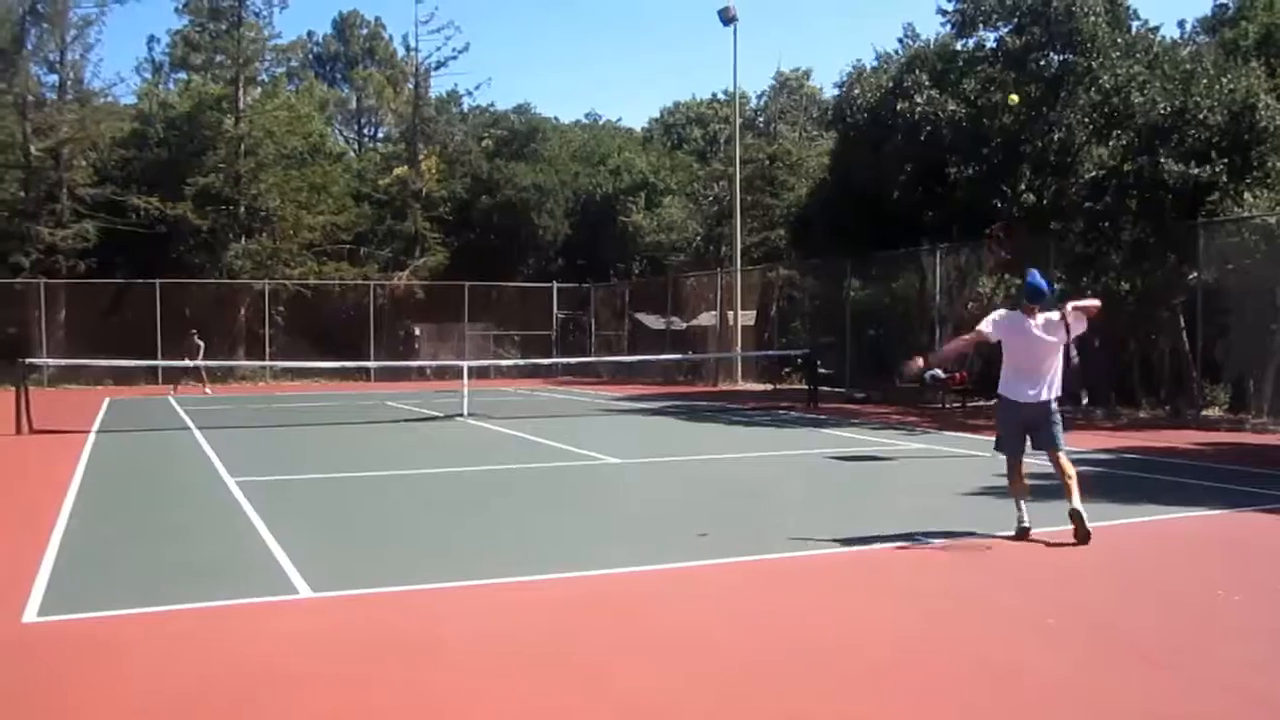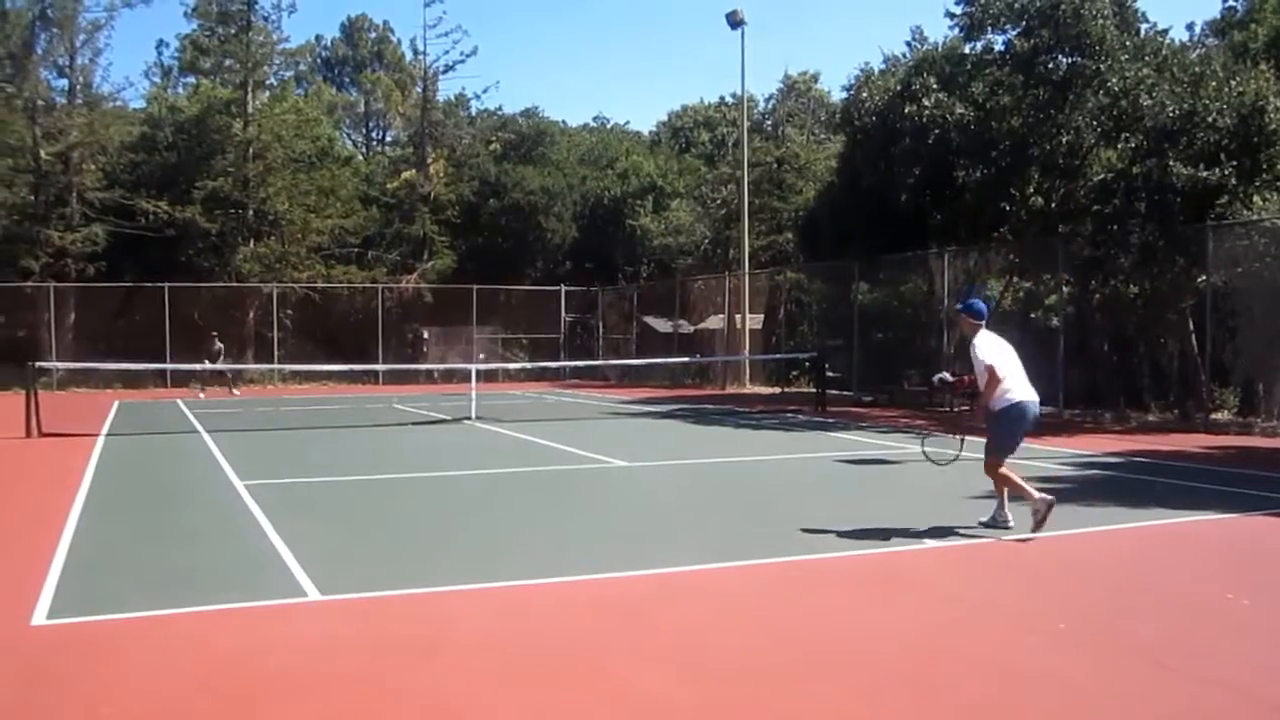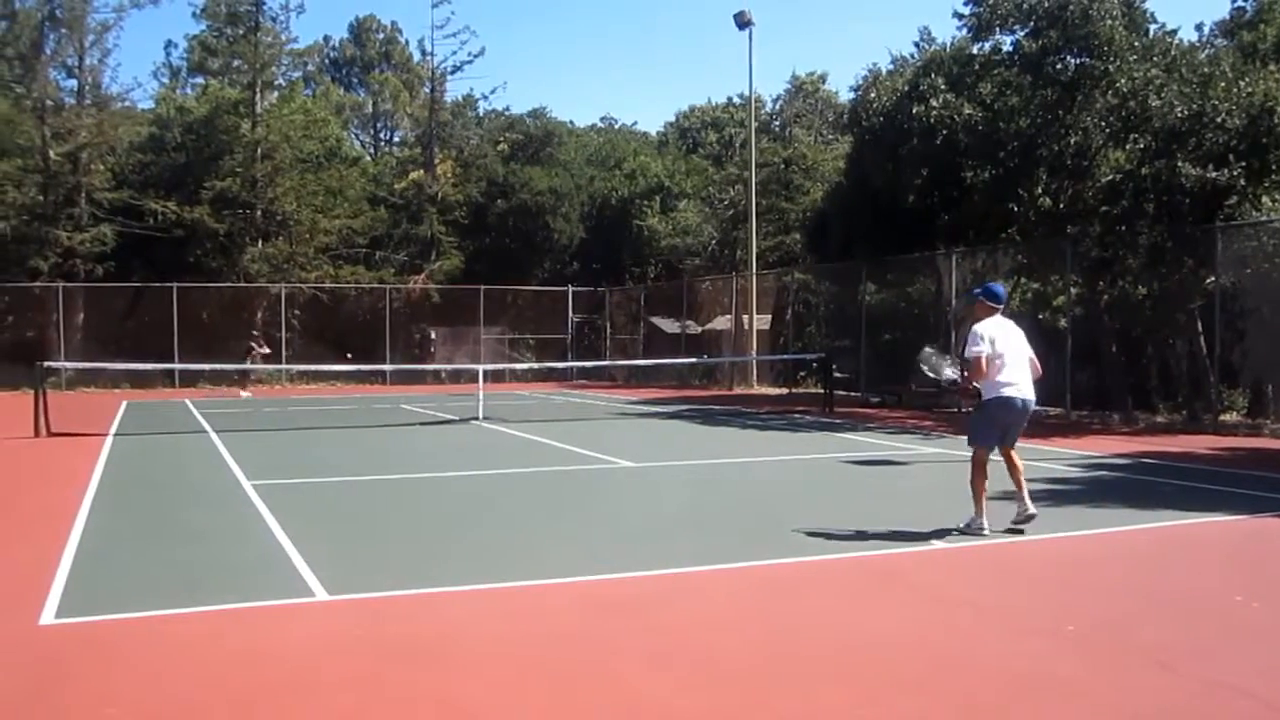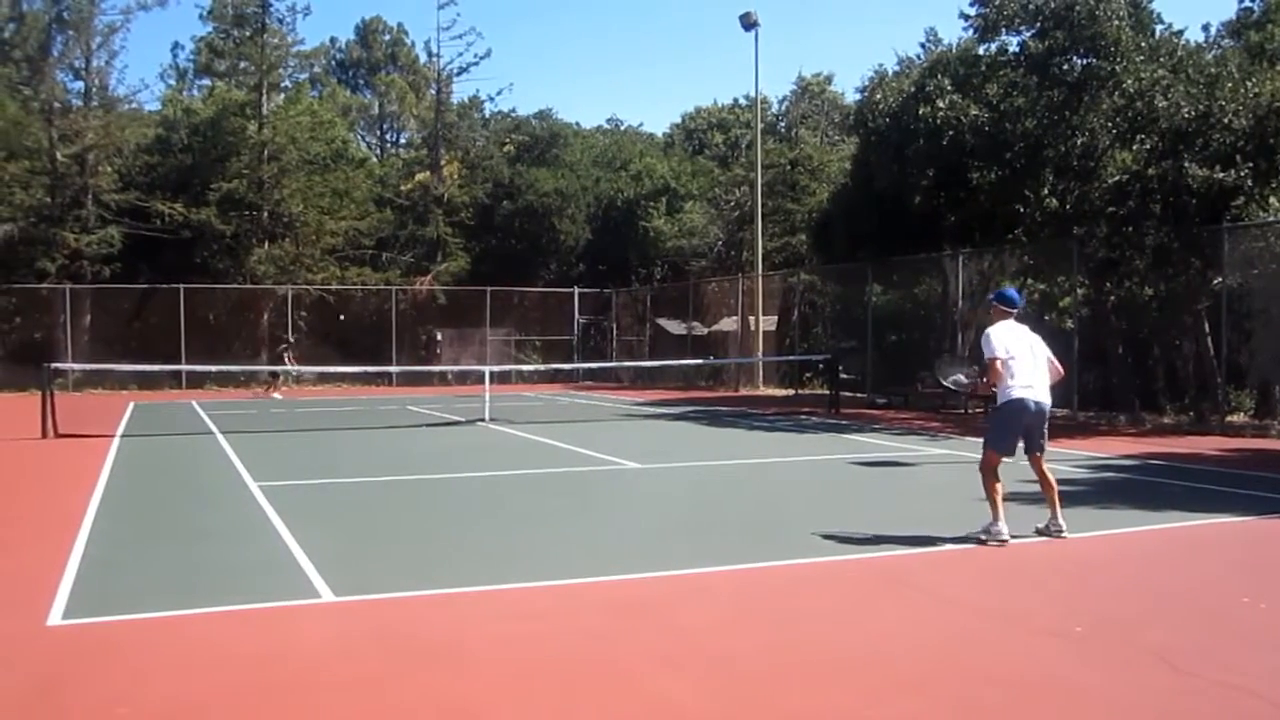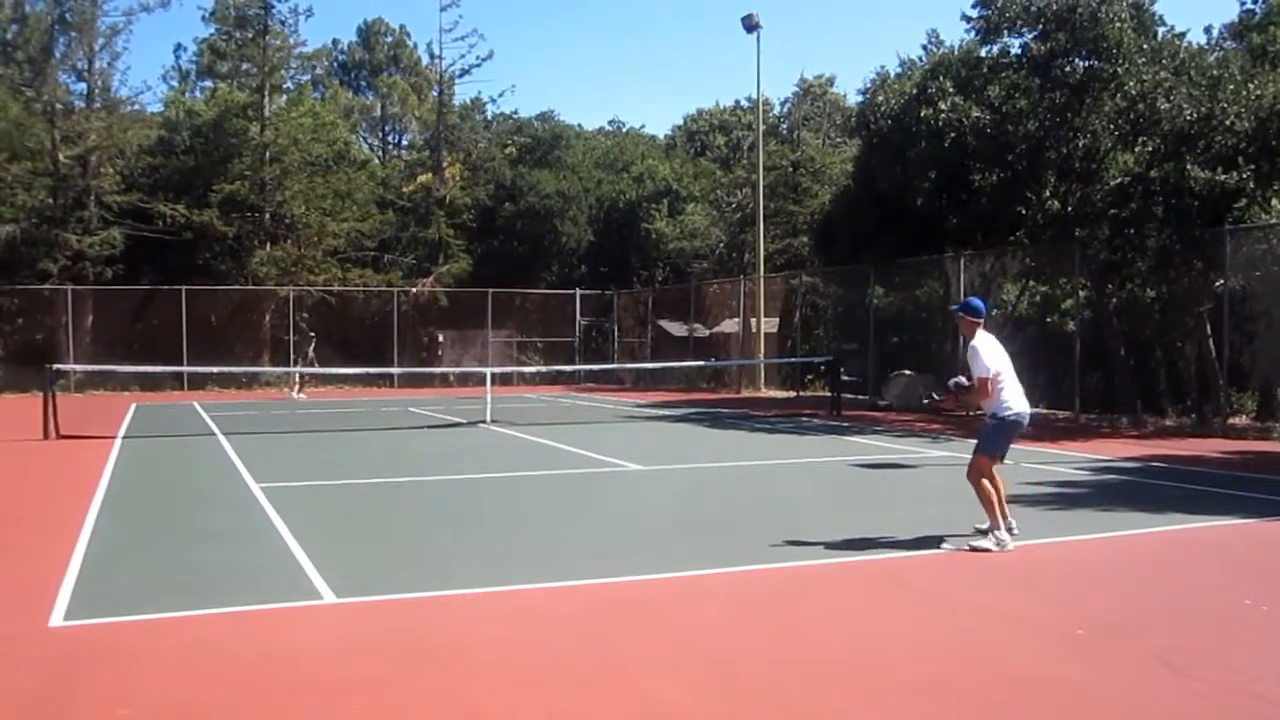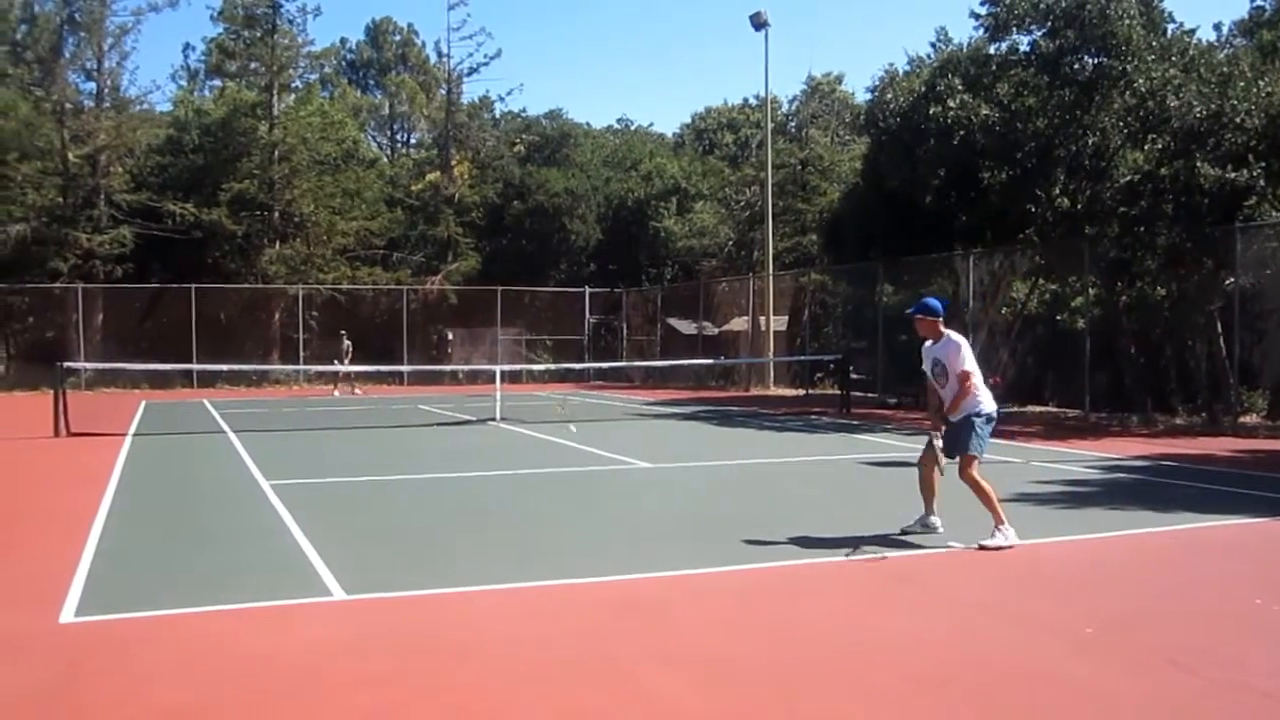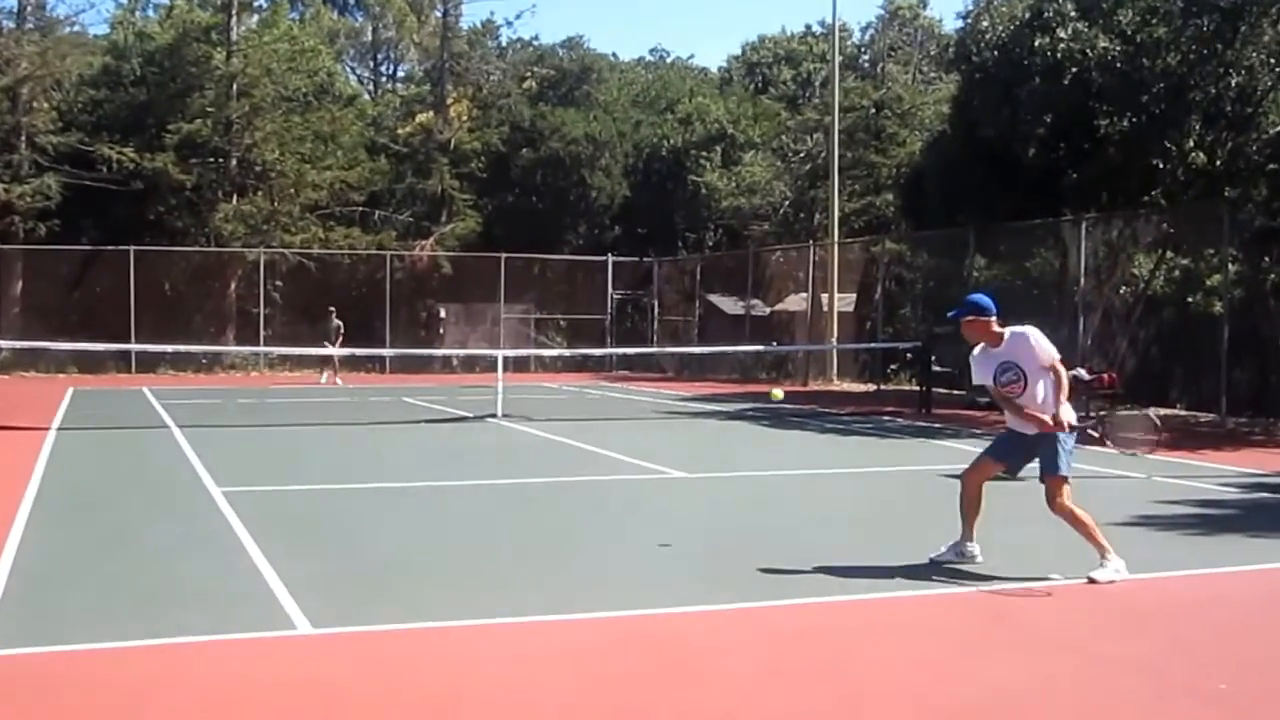
dt=0.5s
person 1, frame 1
left shoulder: (1006, 319)
right shoulder: (1058, 323)
left elbow: (967, 340)
right elbow: (1095, 305)
left wrist: (928, 360)
left hip: (1012, 402)
right hip: (1043, 403)
left knee: (1014, 461)
right knee: (1060, 459)
left ankle: (1023, 520)
right ankle: (1076, 507)
person 1, frame 2
left shoulder: (979, 344)
right shoulder: (993, 339)
left elbow: (995, 378)
left wrist: (982, 402)
right wrist: (986, 404)
left hip: (1014, 406)
right hip: (1028, 403)
left knee: (993, 467)
right knee: (994, 460)
left ankle: (1039, 500)
right ankle: (1001, 514)
person 1, frame 3
left shoulder: (980, 329)
right shoulder: (1016, 330)
left elbow: (979, 370)
right elbow: (1036, 370)
left wrist: (967, 379)
left hip: (999, 400)
right hip: (1026, 399)
left knee: (979, 459)
right knee: (1008, 451)
left ankle: (979, 519)
right ankle: (1025, 504)
person 1, frame 4
left shoulder: (993, 332)
right shoulder: (1031, 335)
left elbow: (996, 370)
right elbow: (1058, 372)
left wrist: (987, 385)
left hip: (1014, 403)
right hip: (1042, 403)
left knee: (988, 465)
right knee: (1038, 463)
left ankle: (997, 524)
right ankle: (1056, 521)
person 1, frame 5
left shoulder: (977, 347)
right shoulder: (986, 342)
left elbow: (984, 392)
left wrist: (960, 399)
right wrist: (967, 392)
left hip: (1007, 414)
right hip: (1007, 413)
left knee: (977, 472)
right knee: (982, 469)
left ankle: (1002, 534)
right ankle: (1000, 518)
person 1, frame 6
left shoulder: (956, 343)
right shoulder: (928, 348)
left elbow: (967, 385)
right elbow: (932, 386)
left wrist: (942, 414)
right wrist: (935, 414)
left hip: (978, 413)
right hip: (955, 416)
left knee: (967, 471)
right knee: (925, 462)
left ankle: (1004, 529)
right ankle: (930, 518)
person 1, frame 7
left shoulder: (1027, 337)
right shoulder: (979, 356)
left elbow: (1059, 373)
right elbow: (1005, 400)
left wrist: (1060, 409)
right wrist: (1035, 418)
left hip: (1054, 428)
right hip: (1019, 430)
left knee: (1057, 501)
right knee: (971, 477)
left ankle: (1111, 560)
right ankle: (966, 546)
